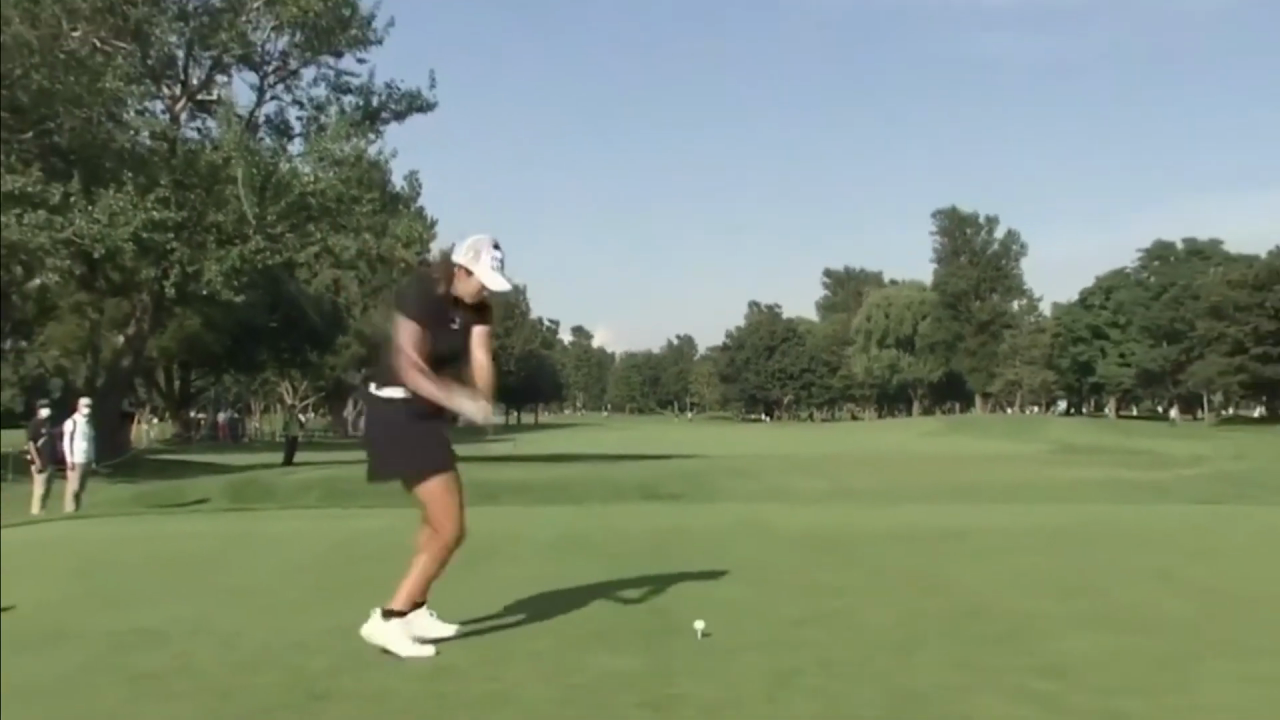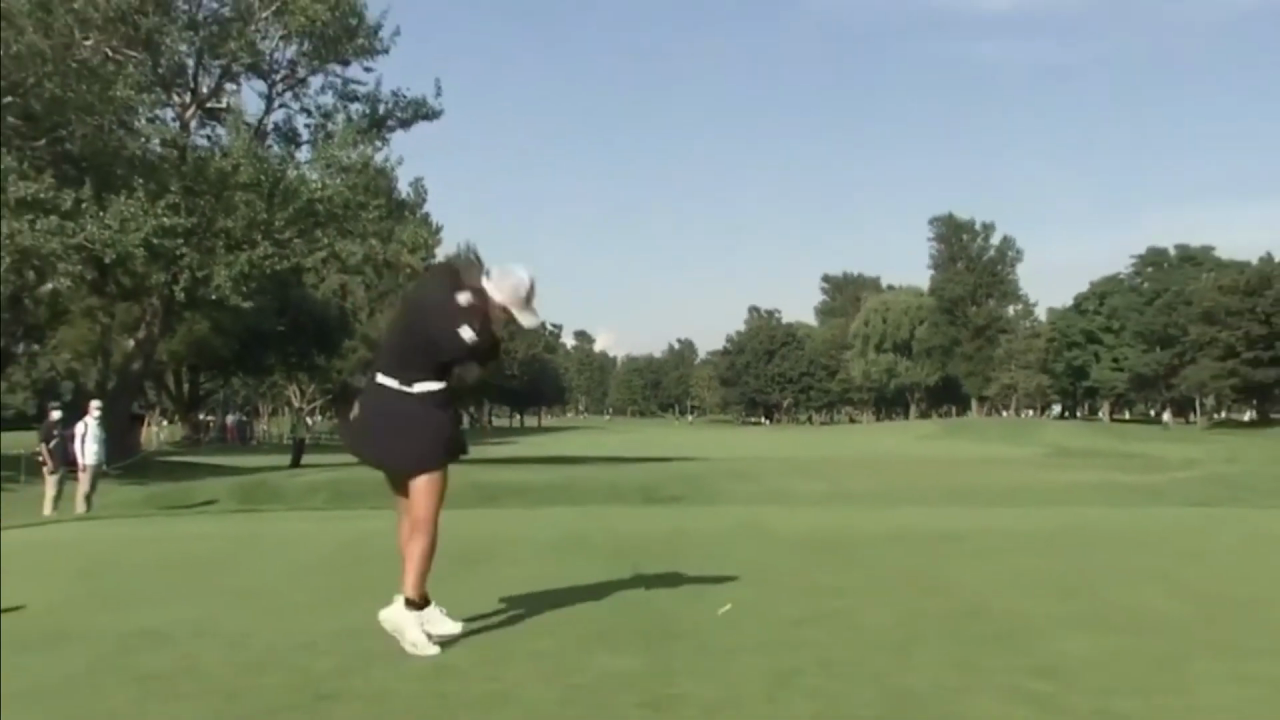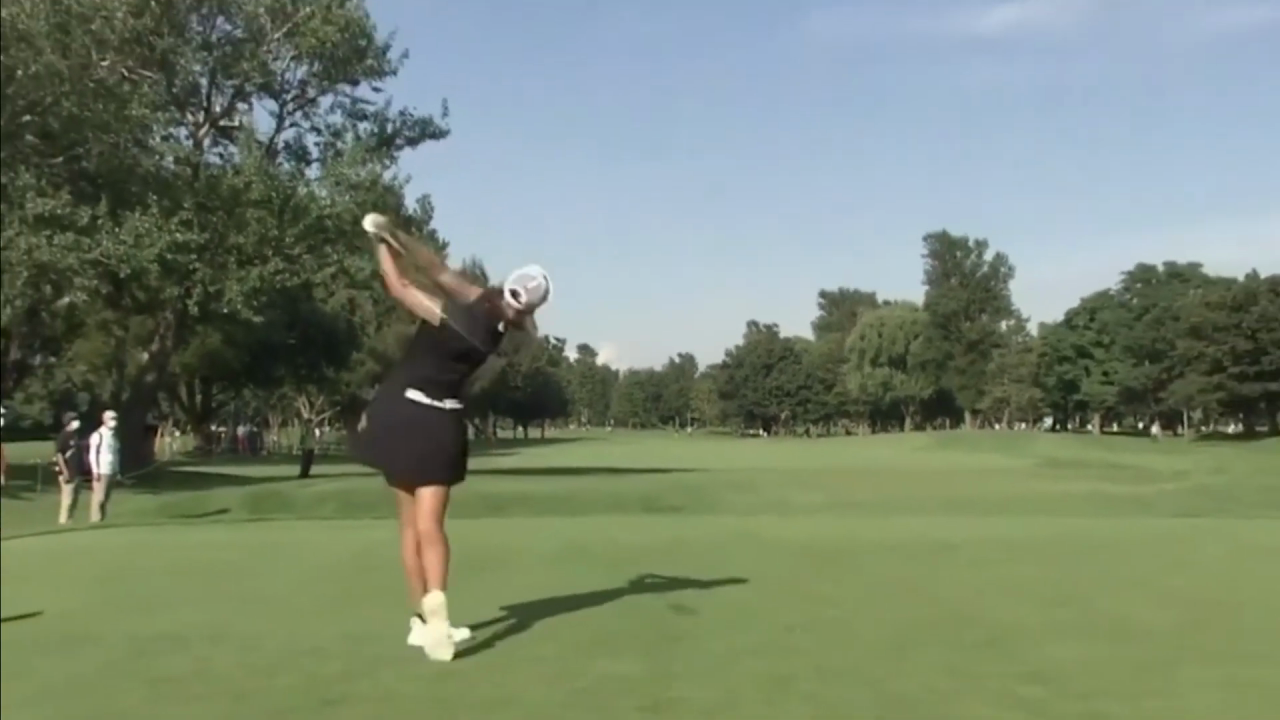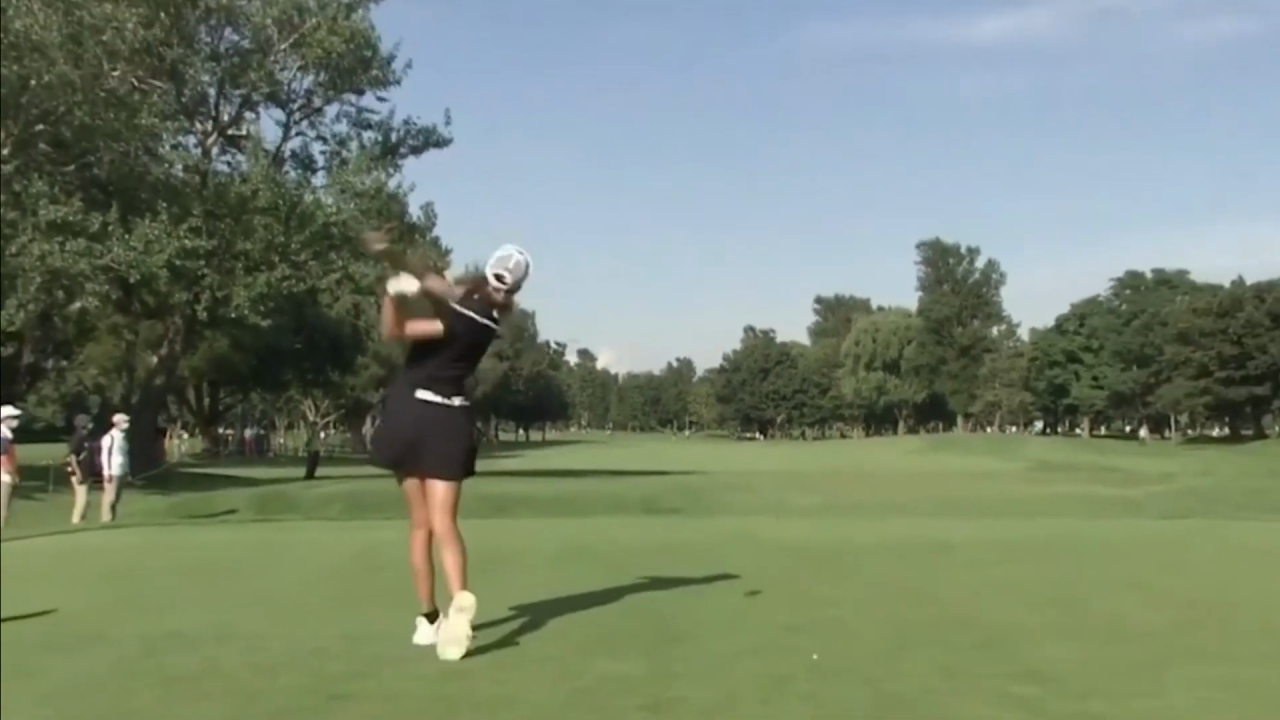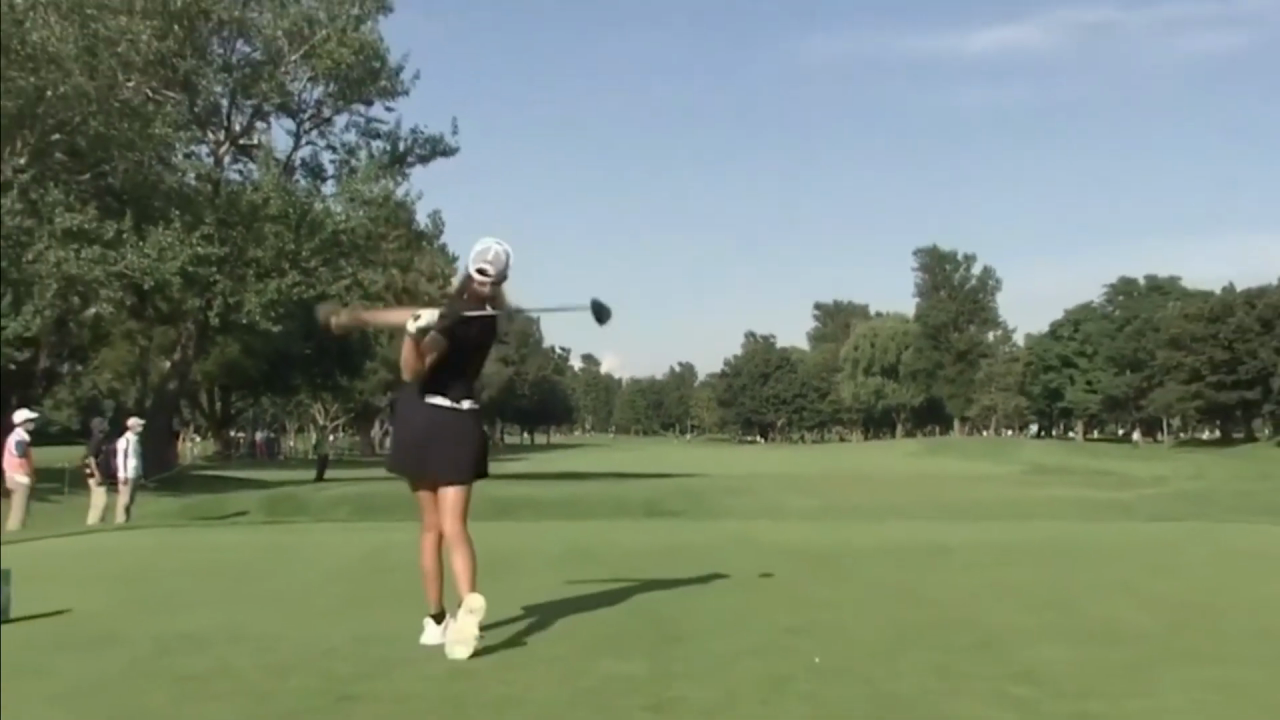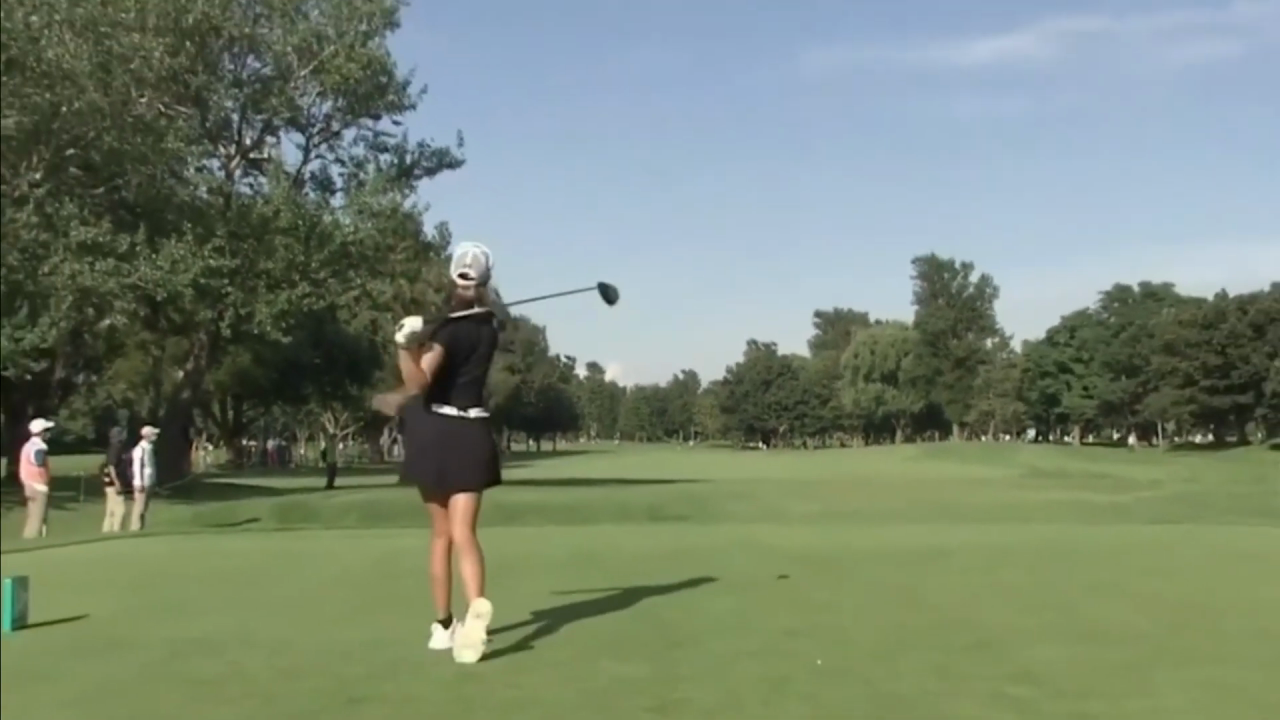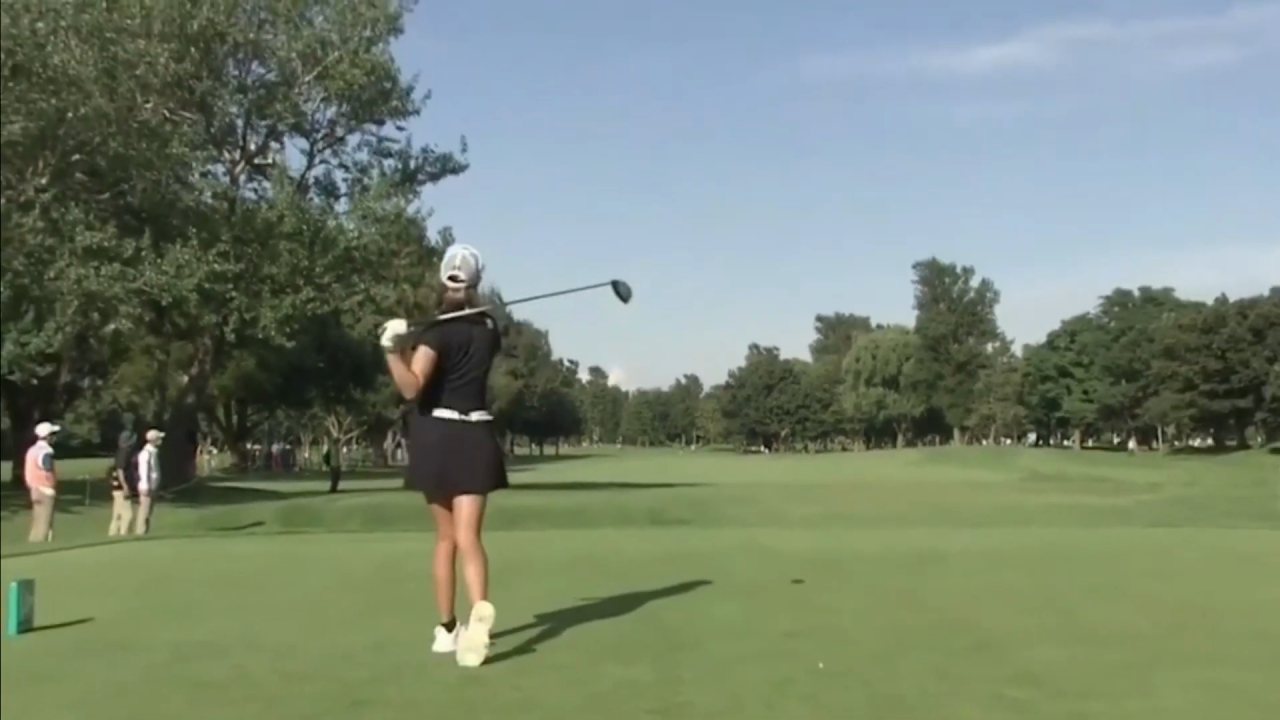
dt=0.2s
person 1, frame 1
left shoulder: (477, 311)
right shoulder: (418, 293)
left elbow: (482, 365)
right elbow: (410, 369)
left wrist: (481, 402)
right wrist: (458, 399)
left hip: (421, 418)
right hip: (400, 416)
left knee: (440, 523)
right knee: (447, 529)
person 1, frame 2
left shoulder: (443, 277)
right shoulder: (479, 338)
left hip: (377, 402)
right hip: (421, 411)
left knee: (408, 512)
right knee: (424, 519)
left ankle: (420, 607)
right ankle: (408, 607)
person 1, frame 3
left shoulder: (465, 316)
right shoulder: (498, 332)
left elbow: (400, 289)
right elbow: (447, 277)
right wrist: (395, 238)
left hip: (396, 413)
right hip: (438, 424)
left knee: (410, 524)
right knee: (430, 525)
left ankle: (424, 619)
right ankle: (433, 603)
person 1, frame 4
left shoulder: (466, 318)
right shoulder: (482, 308)
left elbow: (393, 331)
right elbow: (437, 284)
left wrist: (394, 292)
left hip: (409, 414)
right hip: (448, 421)
left knee: (420, 524)
right knee: (443, 523)
left ankle: (429, 619)
right ankle: (460, 598)
person 1, frame 5
left shoulder: (459, 317)
right shoulder: (484, 315)
left elbow: (412, 372)
right elbow: (421, 315)
left wrist: (416, 331)
right wrist: (360, 316)
left hip: (424, 421)
right hip: (461, 426)
left knee: (431, 527)
right knee: (453, 526)
left ankle: (436, 620)
right ankle: (469, 602)
person 1, frame 6
left shoulder: (449, 323)
right shoulder: (488, 323)
left elbow: (418, 381)
left wrist: (404, 343)
right wrist: (402, 398)
left hip: (435, 430)
right hip: (471, 433)
left knee: (441, 534)
right knee: (464, 533)
left ankle: (443, 625)
right ankle: (477, 608)
person 1, frame 7
left shoulder: (437, 328)
right shoulder: (489, 328)
left elbow: (411, 388)
left wrist: (391, 347)
left hip: (437, 434)
right hip: (476, 435)
left knee: (444, 538)
right knee: (467, 537)
left ankle: (446, 628)
right ankle: (479, 612)
